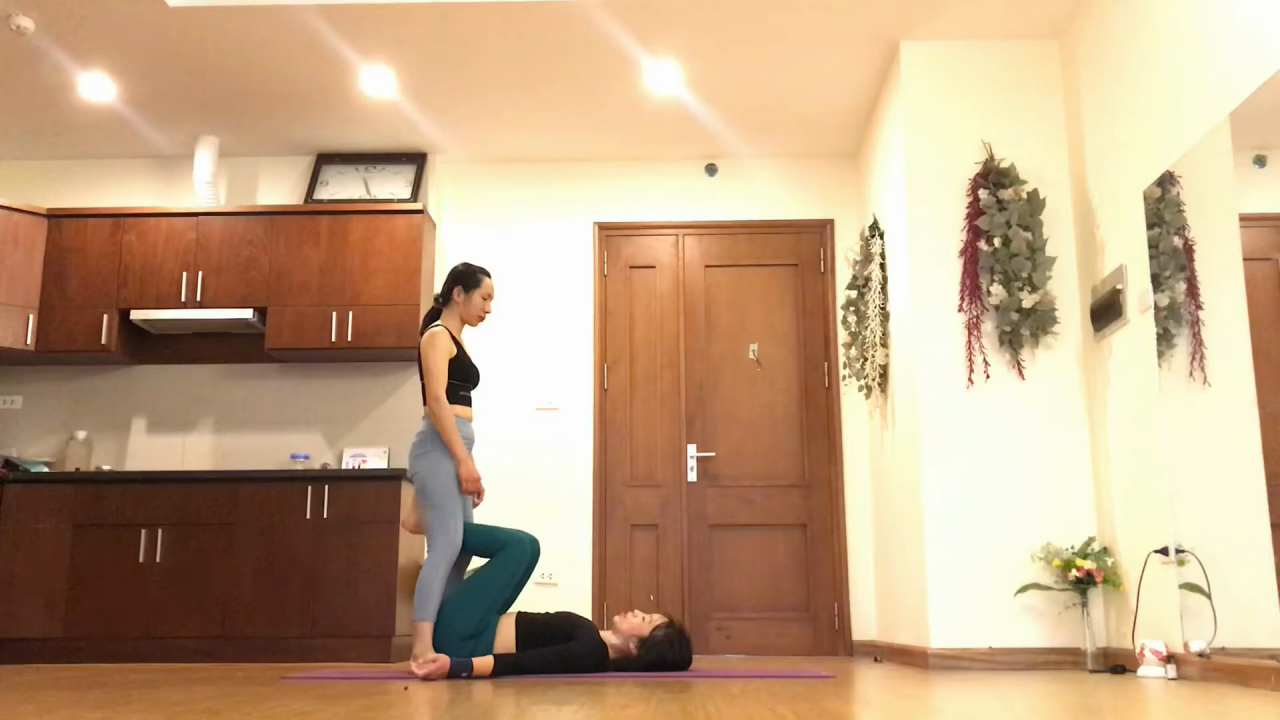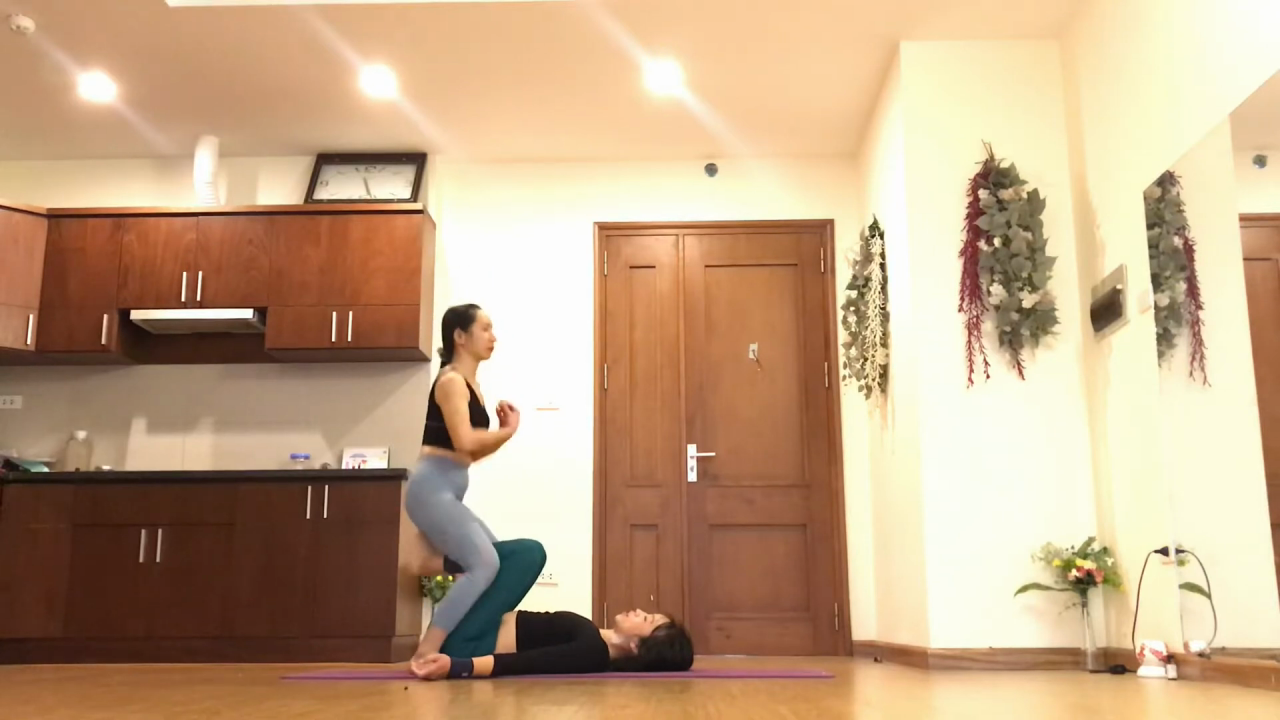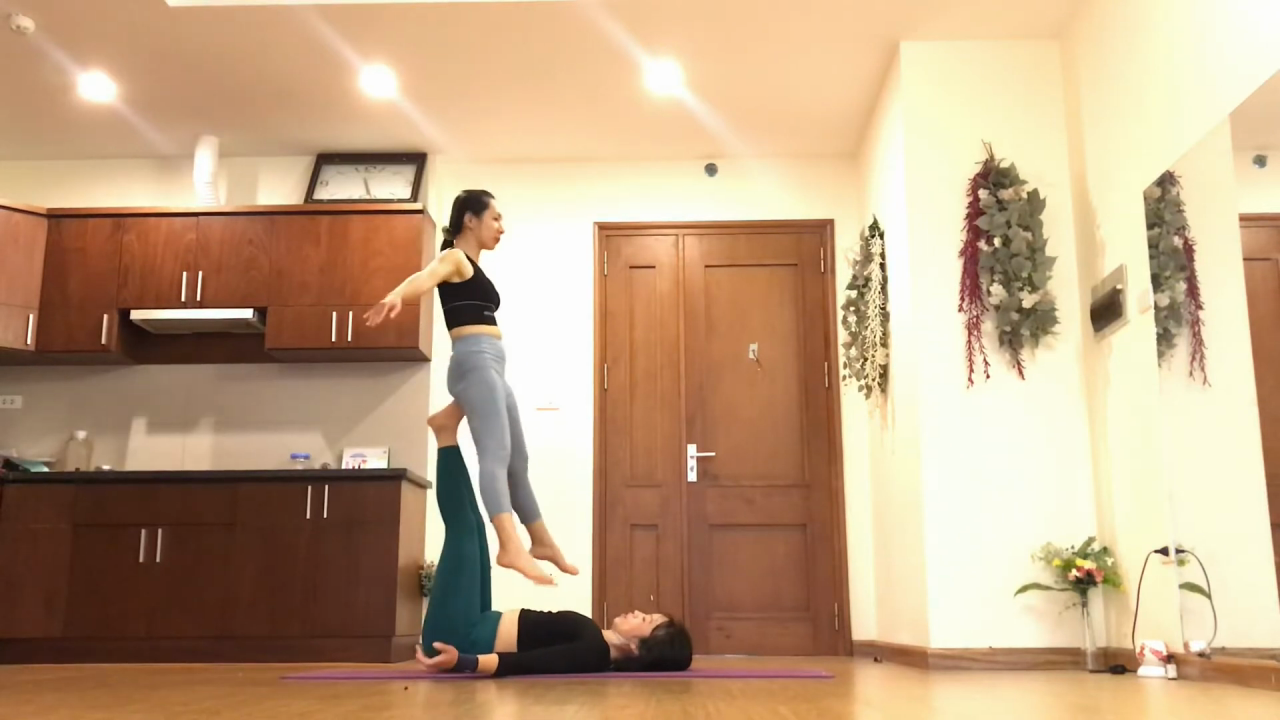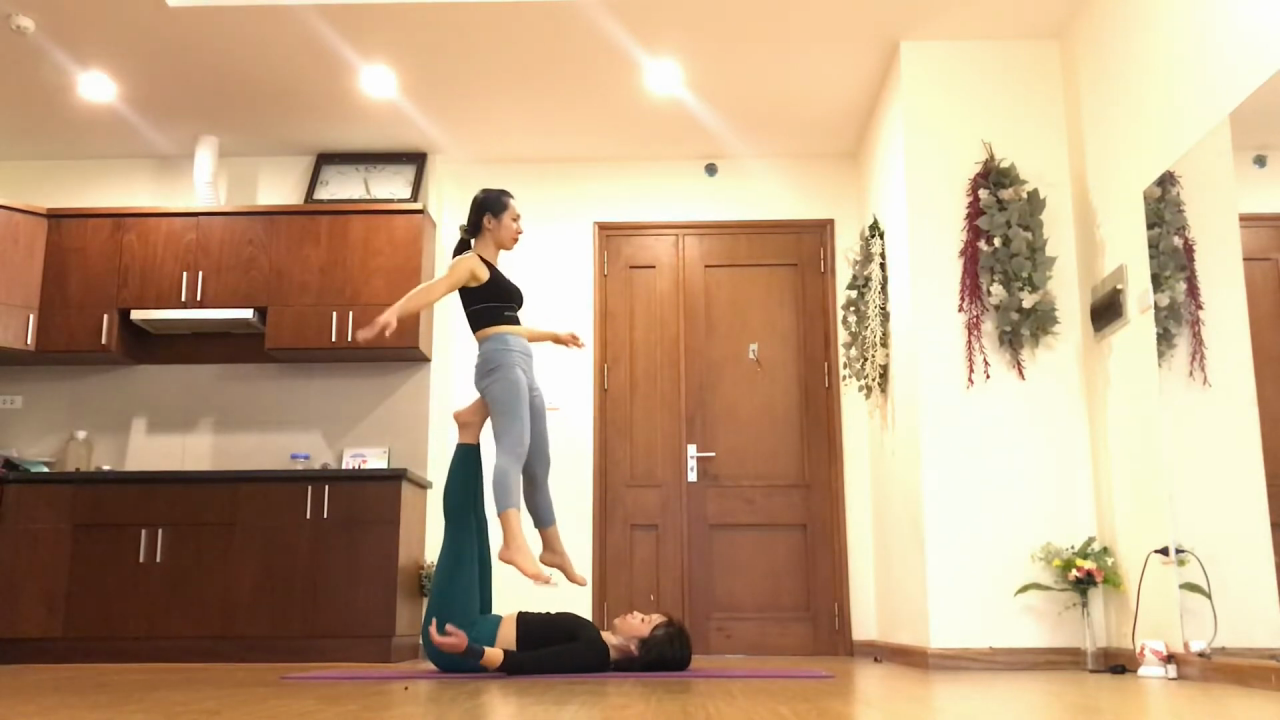
dt=1s
person 1, frame 1
left shoulder: (455, 341)
right shoulder: (438, 335)
right elbow: (437, 401)
left wrist: (466, 465)
right wrist: (466, 462)
left hip: (452, 452)
right hip: (439, 450)
left knee: (461, 550)
right knee: (446, 547)
right ankle: (421, 649)
person 1, frame 2
left shoulder: (469, 385)
right shoulder: (452, 382)
left elbow: (473, 447)
right elbow: (464, 443)
left wrist: (503, 428)
right wrist: (506, 433)
left hip: (445, 494)
right hip: (431, 491)
left knee: (487, 564)
right knee: (485, 565)
left ankle: (449, 646)
right ankle: (428, 652)
person 1, frame 3
left shoulder: (472, 266)
right shoulder: (455, 258)
right elbow: (424, 278)
right wrist: (395, 295)
left hip: (490, 367)
right hip: (475, 362)
left knee: (516, 460)
right knee: (496, 453)
left ankle: (541, 541)
right ankle: (510, 544)
person 1, frame 4
left shoulder: (493, 271)
right shoulder: (471, 263)
right elbow: (432, 290)
left wrist: (552, 335)
right wrist: (393, 311)
left hip: (520, 365)
right hip: (501, 362)
left knee: (538, 465)
right knee: (514, 449)
left ankle: (553, 547)
right ankle: (514, 542)
person 2, frame 1
left shoulder: (592, 653)
right shoulder: (595, 644)
left elbow: (519, 664)
left wrist: (457, 667)
left hip: (462, 640)
right hip: (473, 638)
left knee: (521, 546)
right knee: (522, 548)
person 2, frame 2
left shoulder: (593, 653)
right shoulder: (595, 642)
left elbow: (520, 664)
left wrist: (457, 666)
left hip: (466, 644)
right hip: (476, 642)
left knee: (529, 553)
right knee: (528, 554)
person 2, frame 3
left shoulder: (594, 653)
right shoulder: (596, 640)
left elbow: (521, 664)
left wrist: (462, 661)
left hip: (460, 641)
right hip: (472, 638)
left knee: (462, 530)
left ankle: (447, 433)
right ankle: (447, 430)
person 2, frame 4
left shoulder: (594, 654)
right shoulder: (595, 643)
left elbow: (521, 663)
left wrist: (468, 650)
left hip: (456, 641)
right hip: (472, 635)
left knee: (461, 531)
left ankle: (469, 430)
